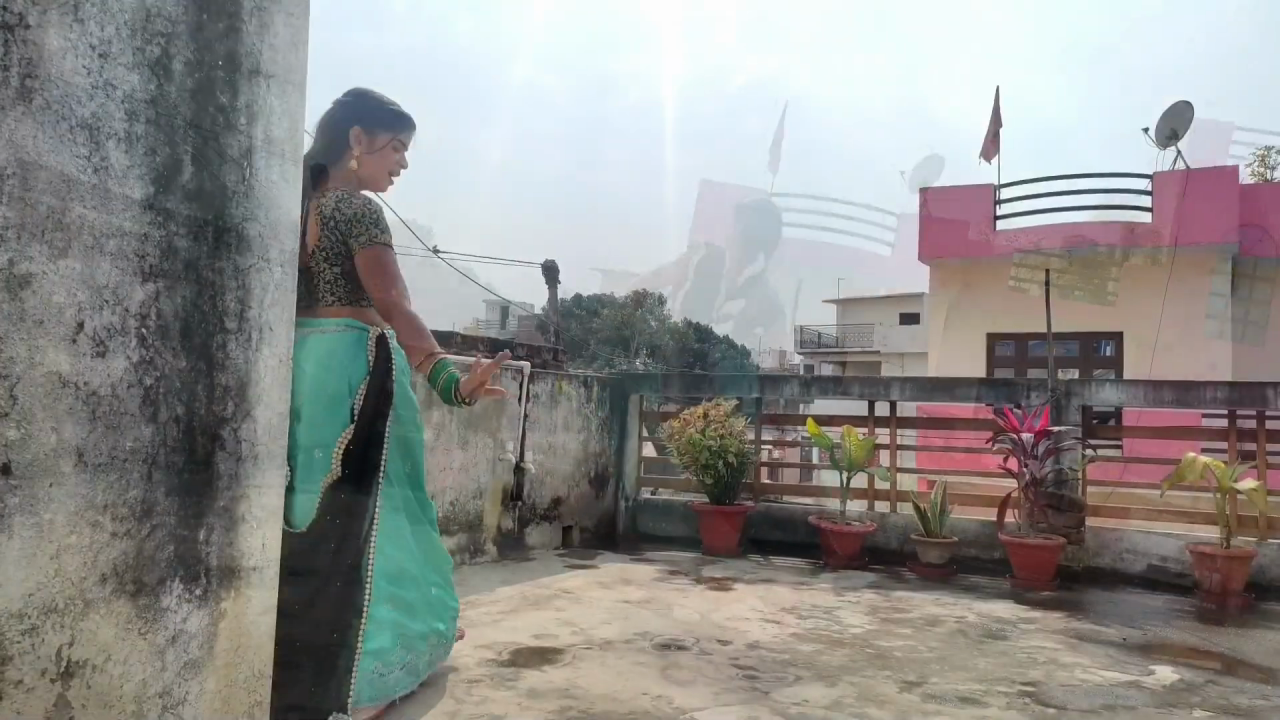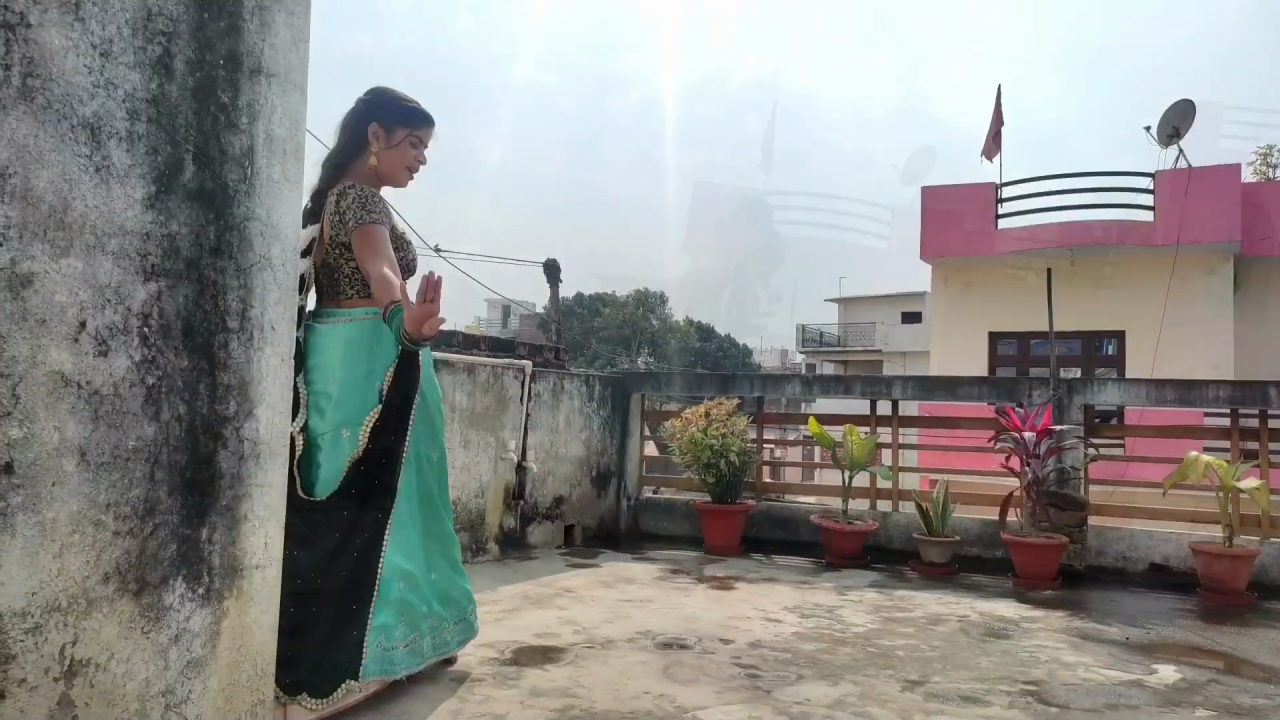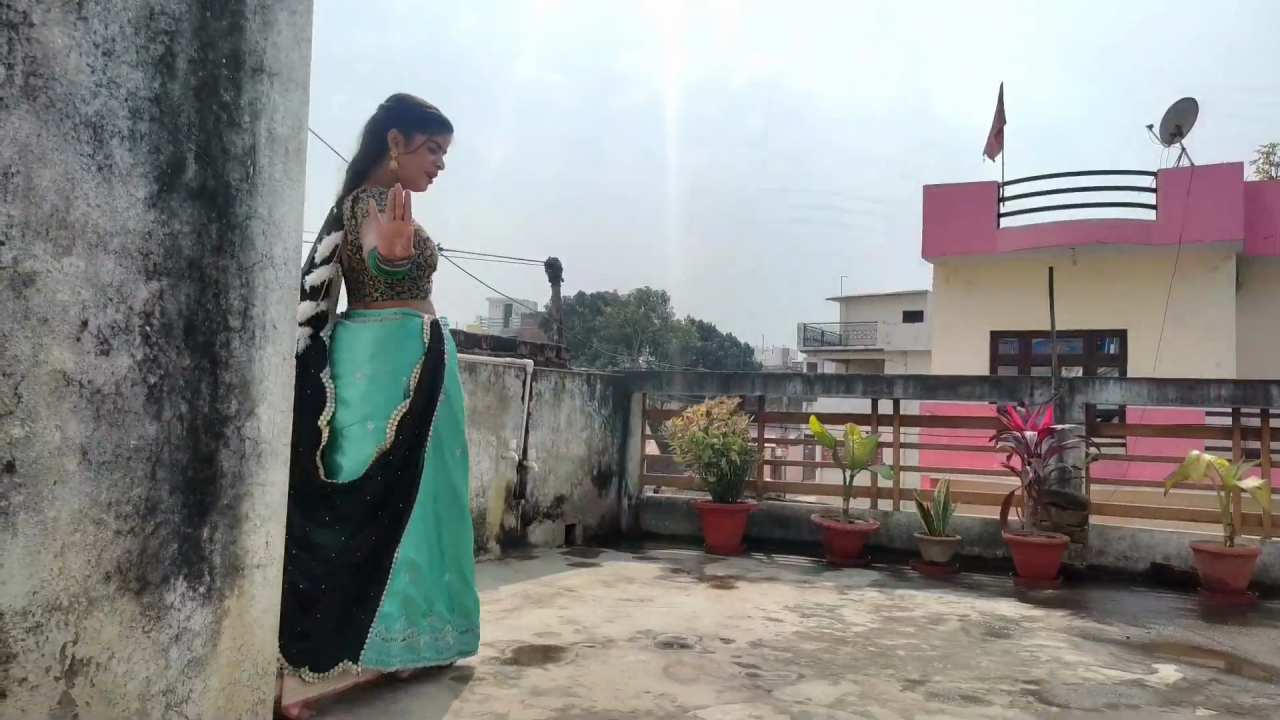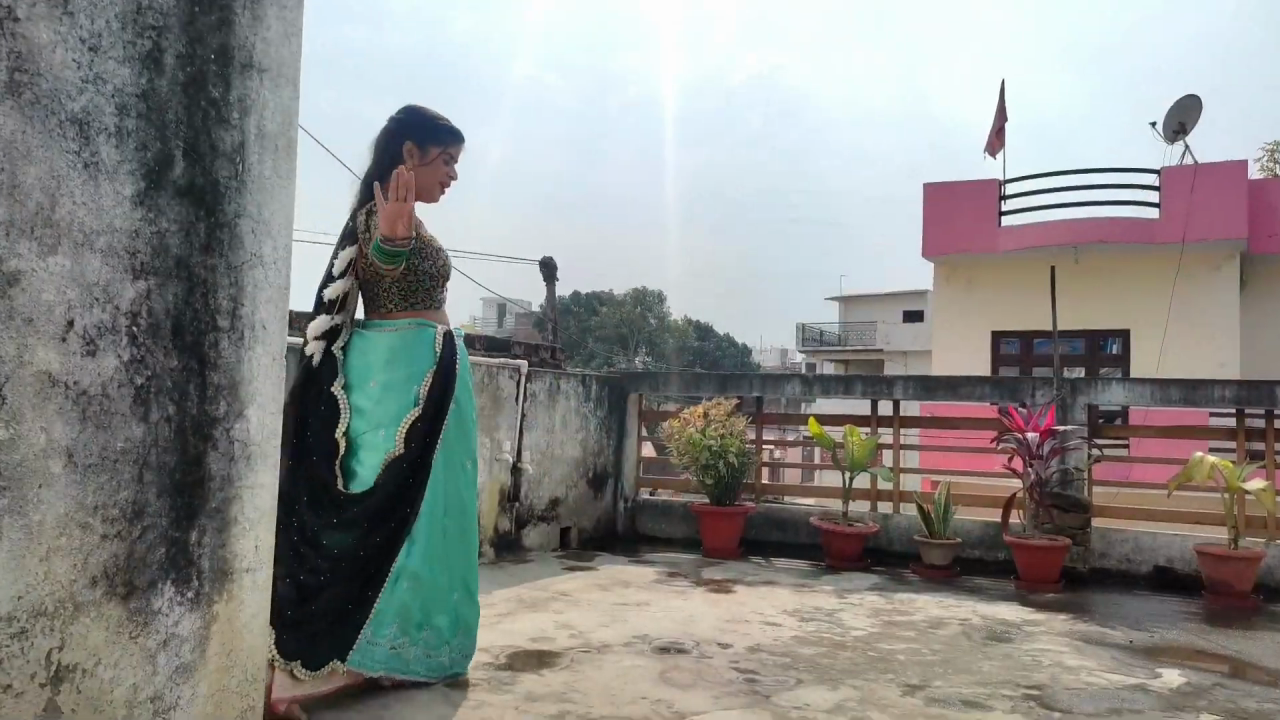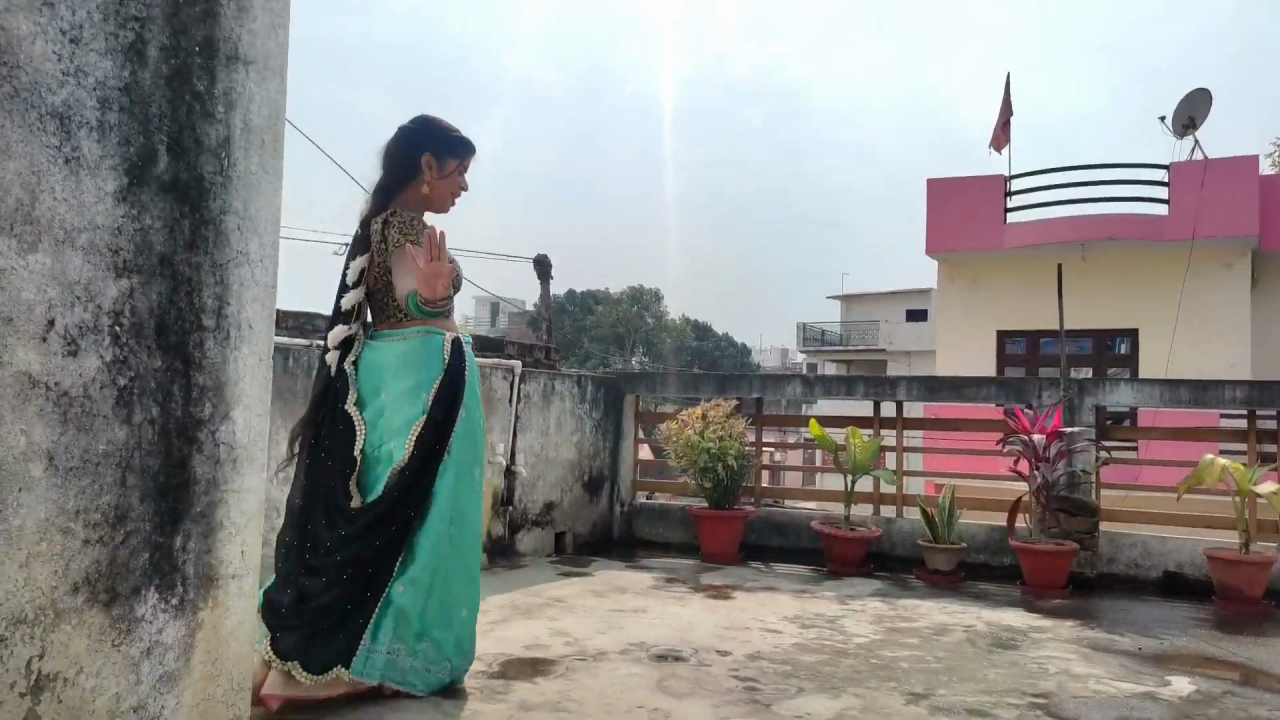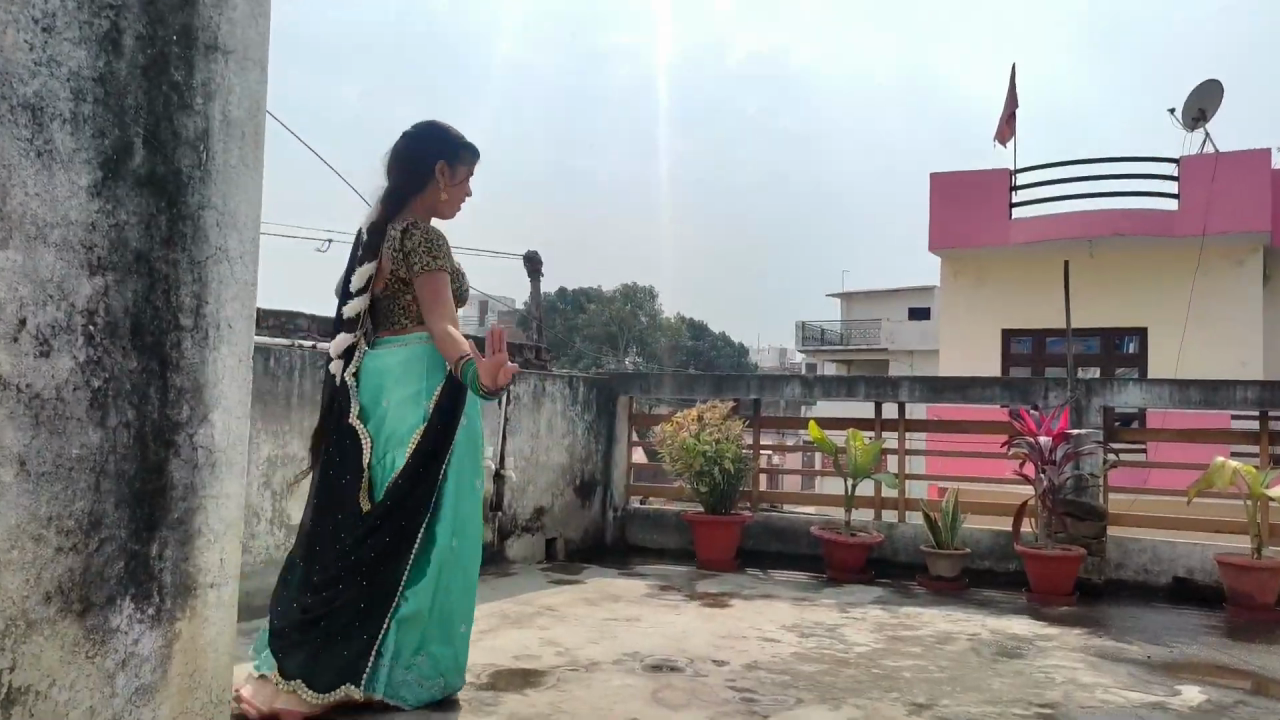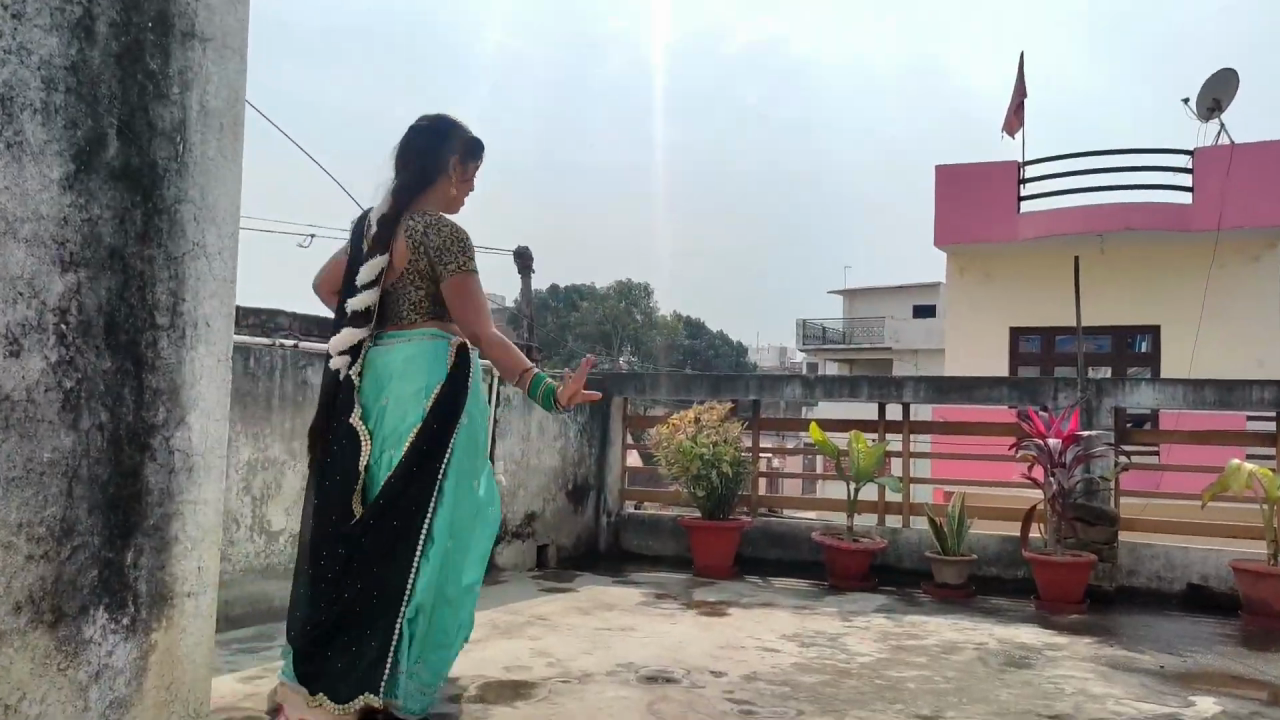
dt=0.1s
person 1, frame 1
left shoulder: (308, 204)
right shoulder: (354, 210)
right elbow: (392, 309)
right wrist: (449, 381)
left hip: (306, 365)
right hip: (347, 366)
left knee: (309, 523)
right knee: (349, 523)
person 1, frame 2
left shoulder: (329, 199)
right shoulder: (362, 202)
right elbow: (380, 277)
right wrist: (410, 325)
left hip: (327, 355)
right hip: (374, 357)
left knee: (320, 512)
right knee: (374, 509)
person 1, frame 3
left shoulder: (362, 200)
right shoulder: (378, 202)
right elbow: (378, 249)
right wrist: (388, 254)
left hip: (358, 358)
right hip: (400, 357)
left knee: (345, 502)
right knee: (395, 503)
person 1, frame 4
left shoulder: (377, 214)
right shoulder: (386, 215)
right elbow: (386, 259)
right wrist: (393, 238)
left hip: (373, 365)
right hip: (417, 366)
left knee: (355, 512)
right knee: (402, 514)
person 1, frame 5
left shoulder: (376, 223)
right shoulder: (406, 227)
right elbow: (408, 288)
right wrist: (428, 295)
left hip: (377, 374)
right hip: (425, 374)
left knee: (361, 517)
right knee: (415, 520)
left ankle: (293, 663)
person 1, frame 6
left shoulder: (379, 230)
right shoulder: (420, 237)
left elbow: (367, 308)
right elbow: (441, 327)
right wrist: (482, 374)
left hip: (377, 379)
right hip: (425, 384)
left knee: (370, 527)
right knee: (416, 530)
person 1, frame 7
left shoulder: (373, 223)
right shoulder: (441, 231)
left elbow: (326, 285)
right elbow: (481, 332)
right wrist: (548, 391)
left hip: (372, 379)
right hip: (432, 384)
left knee: (373, 522)
right knee: (415, 526)
